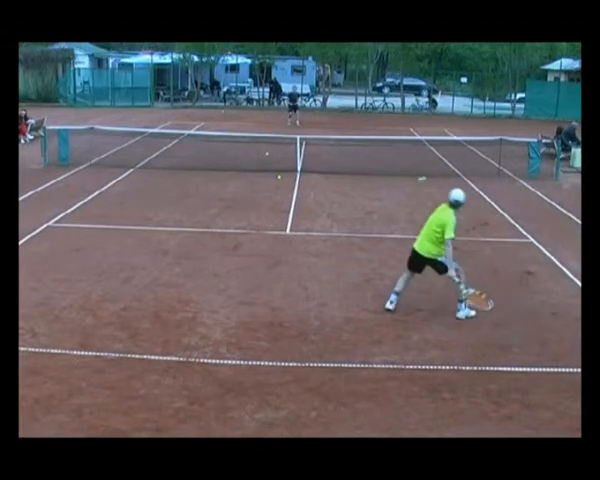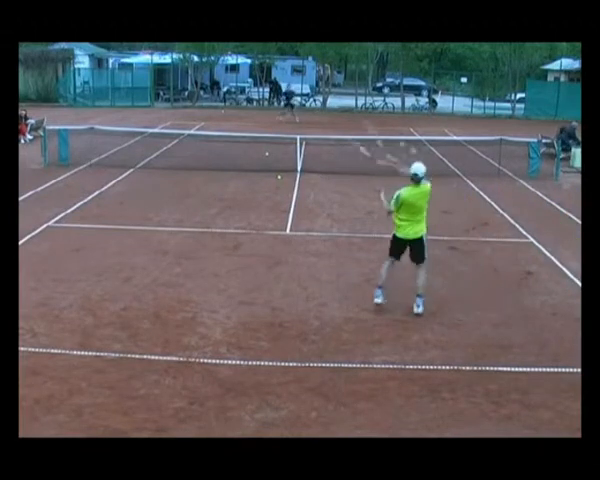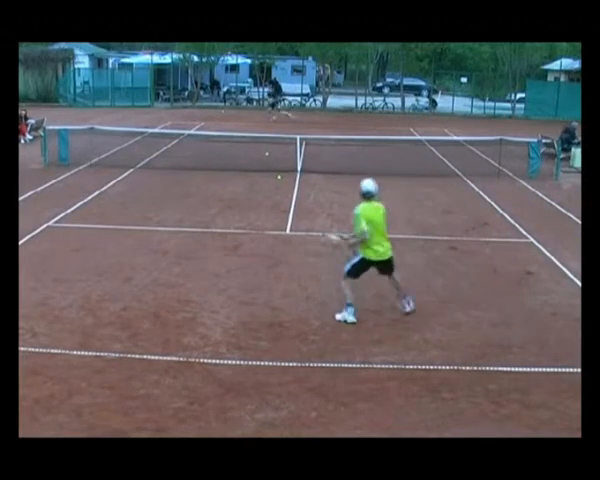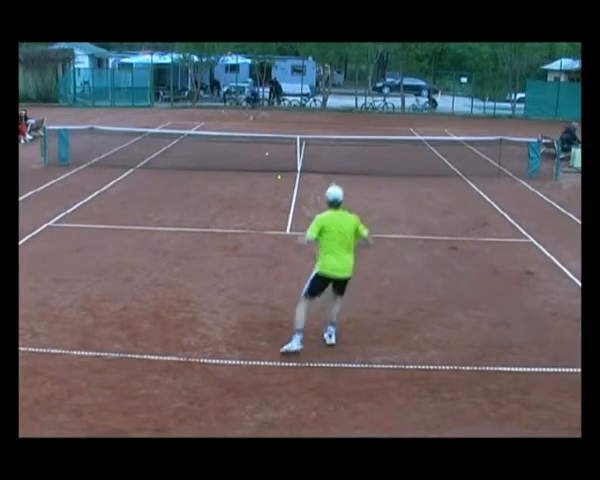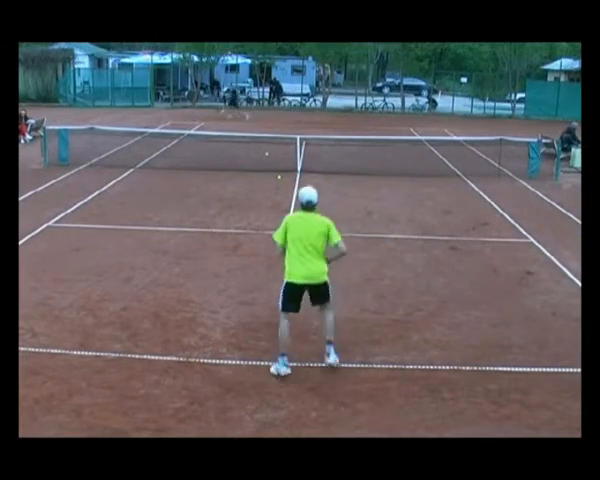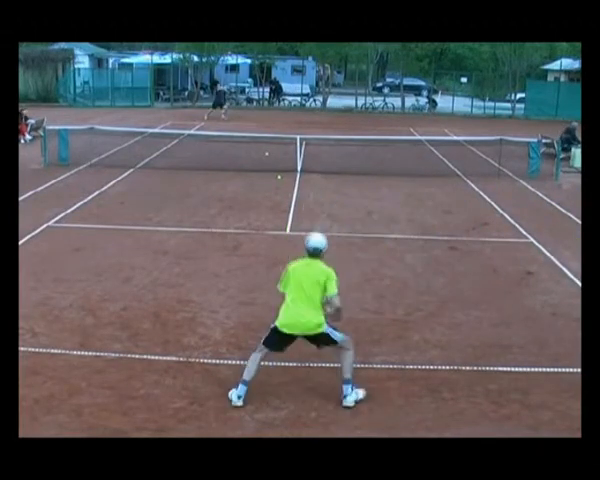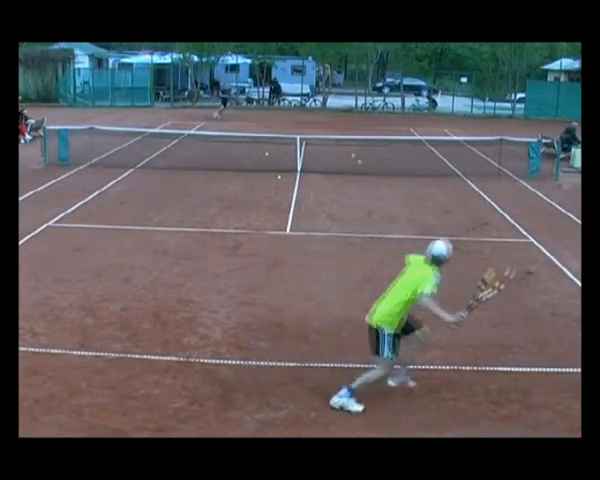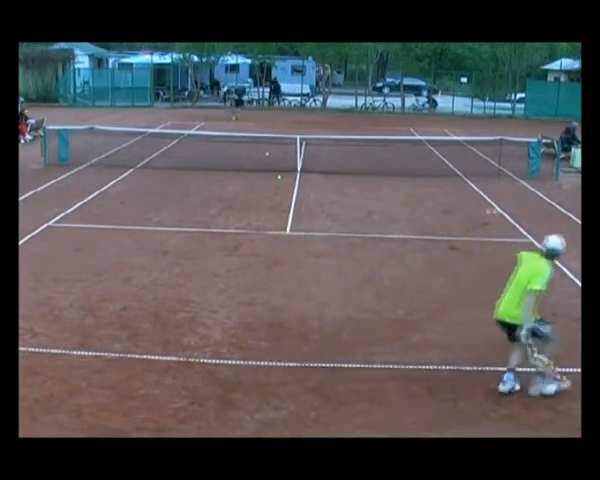
dt=0.4s
person 1, frame 1
left shoulder: (443, 207)
right shoulder: (450, 219)
right elbow: (448, 245)
right wrist: (451, 269)
left hip: (418, 248)
right hip: (433, 253)
left knee: (408, 274)
right knee: (459, 273)
left ankle: (392, 301)
right ankle: (462, 308)
person 1, frame 2
left shoulder: (402, 193)
right shoulder: (427, 188)
left elbow: (389, 212)
left wrist: (383, 199)
left hip: (400, 233)
right hip: (418, 234)
left knee: (389, 261)
right knee: (421, 267)
left ankle: (379, 294)
right ankle: (419, 303)
person 1, frame 3
left shoulder: (359, 211)
right shoulder: (380, 207)
left elbow: (365, 236)
left wrist: (351, 242)
right wrist: (354, 235)
left hip: (368, 254)
right hip: (385, 252)
left knee: (346, 278)
right knee: (391, 275)
left ankle: (349, 312)
right ankle: (406, 303)
person 1, frame 4
left shoulder: (321, 219)
right shoulder: (353, 219)
left elbow: (307, 241)
right elbow: (368, 241)
left wrist: (303, 240)
left hip: (326, 268)
right hip: (345, 270)
left knee: (304, 302)
right knee: (338, 297)
left ankle: (297, 340)
right ankle: (331, 333)
person 1, frame 5
left shoulder: (289, 220)
right shoulder: (326, 223)
left elbow: (280, 249)
right elbow: (342, 249)
right wrist: (327, 259)
left hip: (294, 276)
right hip: (318, 275)
left knee: (284, 317)
right knee: (327, 309)
left ankle: (283, 362)
right ankle: (330, 352)
person 1, frame 6
left shoulder: (292, 267)
right shoulder: (327, 272)
right elbow: (336, 304)
right wrist: (334, 314)
left hip: (286, 323)
right hip: (313, 324)
left knee: (260, 352)
right knee: (347, 346)
left ankle: (240, 392)
right ankle: (348, 392)
person 1, frame 7
left shoulder: (416, 260)
right shoulder: (432, 275)
left elbow: (408, 258)
right elbow: (424, 299)
right wrist: (447, 317)
left hip: (380, 314)
right hip: (385, 321)
left knee: (420, 333)
right knee: (385, 368)
left ankle: (400, 375)
right ankle: (344, 396)
person 1, frame 8
left shoulder: (527, 256)
right shoulder: (545, 270)
right elbow: (530, 296)
right wrist: (524, 325)
left hip: (501, 313)
right hip: (518, 318)
left knee: (518, 344)
right knee: (550, 337)
left ankle: (508, 381)
right ankle: (541, 382)
